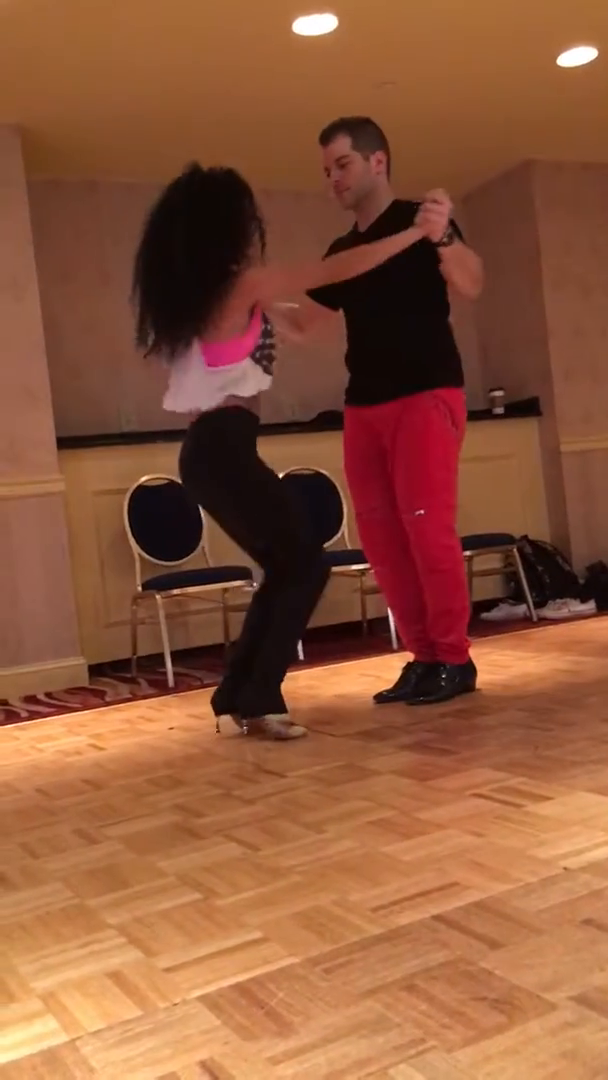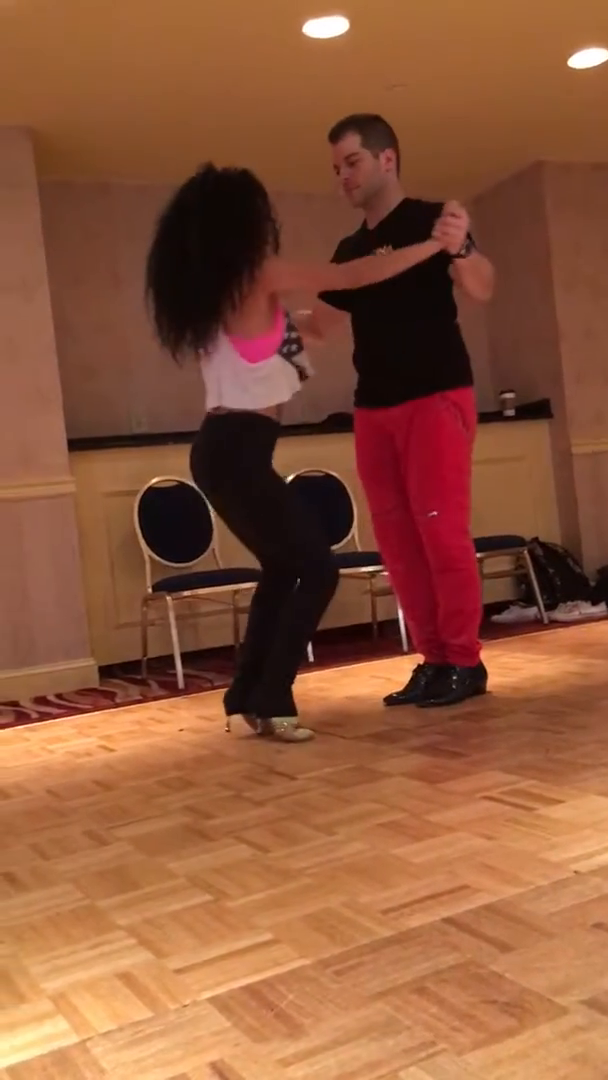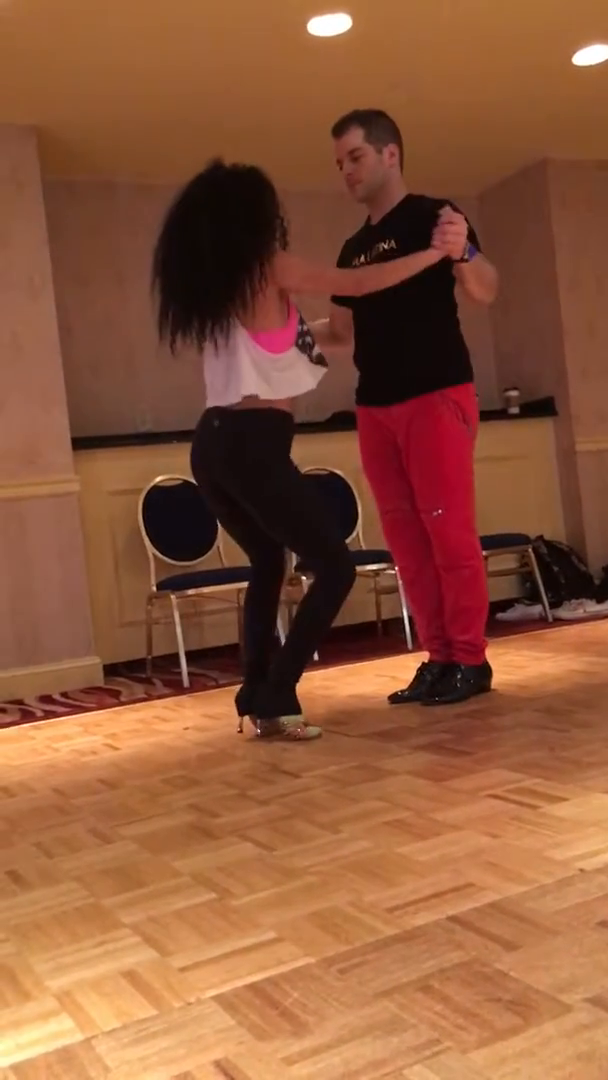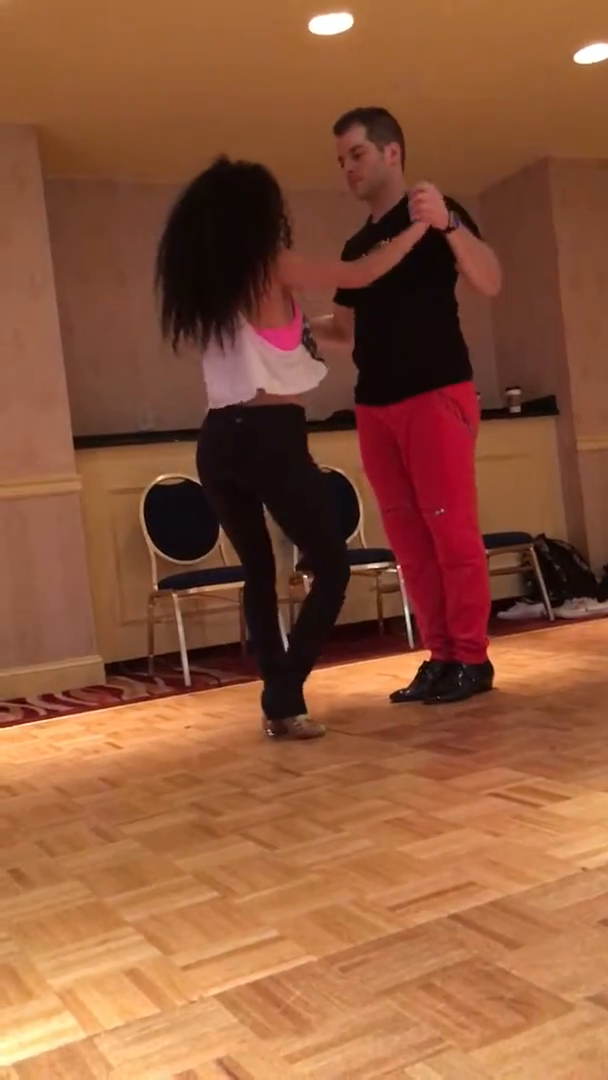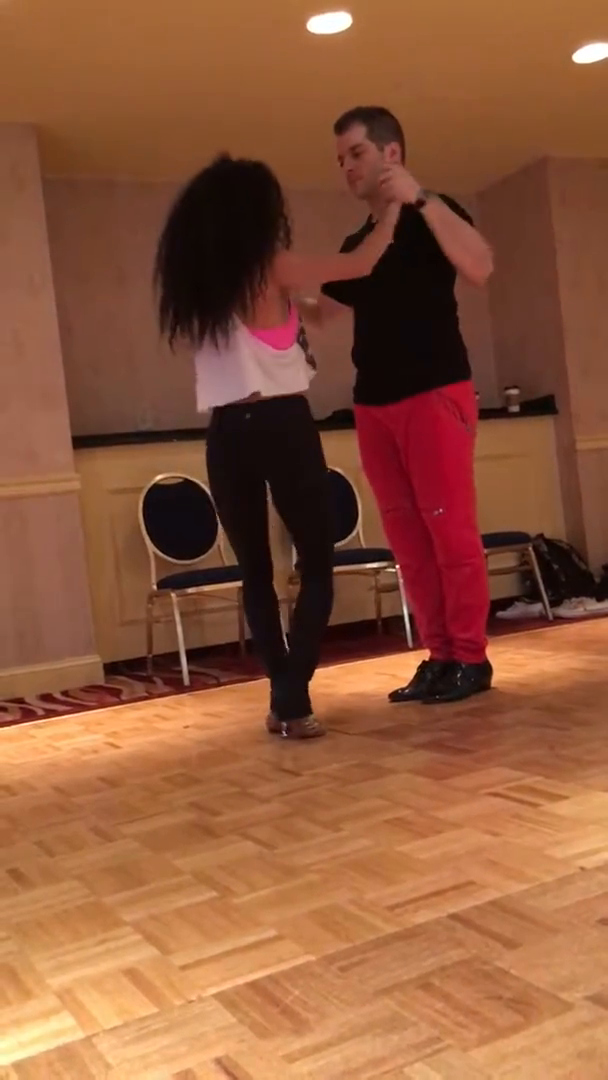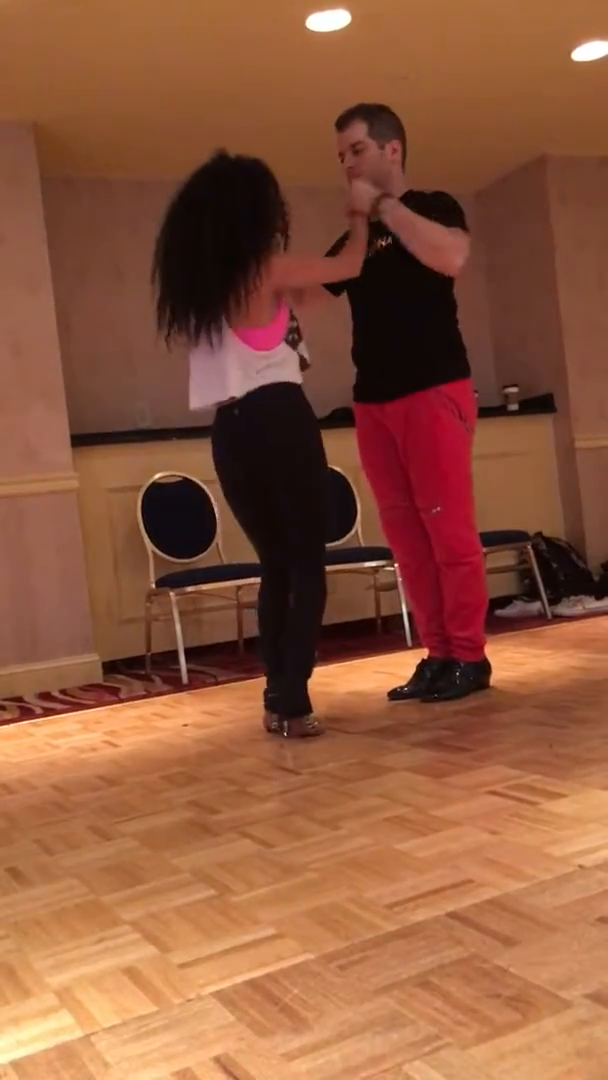
dt=0.2s
person 1, frame 1
left shoulder: (426, 220)
right shoulder: (344, 250)
left elbow: (471, 283)
right elbow: (305, 316)
left wrist: (442, 238)
left hip: (426, 397)
right hip: (363, 407)
left knee: (427, 528)
right knee: (379, 536)
left ankle: (454, 659)
right ankle: (422, 657)
person 1, frame 2
left shoulder: (429, 220)
right shoulder: (349, 251)
left elbow: (483, 289)
right elbow: (318, 322)
left wrist: (461, 249)
left hip: (436, 398)
right hip: (373, 408)
left knee: (442, 529)
right knee: (396, 537)
left ankle: (465, 661)
right ankle: (434, 659)
person 1, frame 3
left shoulder: (431, 216)
right shoulder: (354, 248)
left elbow: (485, 292)
right elbow: (340, 328)
left wrist: (462, 253)
left hip: (437, 396)
right hip: (375, 406)
left knee: (448, 528)
right knee: (404, 536)
left ankle: (470, 660)
right ankle: (439, 657)
person 1, frame 4
left shoulder: (434, 210)
right shoulder: (356, 246)
left elbow: (490, 282)
left wrist: (451, 227)
left hip: (437, 394)
right hip: (375, 404)
left knee: (450, 527)
right knee: (406, 534)
left ankle: (472, 659)
right ankle: (441, 656)
person 1, frame 5
left shoulder: (429, 212)
right shoulder: (354, 244)
left elbow: (480, 267)
right elbow: (326, 312)
left wrist: (422, 199)
left hip: (435, 394)
right hip: (373, 404)
left knee: (449, 527)
right knee: (406, 535)
left ankle: (471, 658)
right ankle: (440, 655)
person 1, frame 6
left shoulder: (432, 209)
right shoulder: (352, 240)
left elbow: (452, 258)
left wrist: (382, 203)
left hip: (434, 392)
right hip: (374, 400)
left knee: (447, 525)
right knee: (404, 533)
left ankle: (468, 656)
right ankle: (438, 654)
person 2, frame 1
left shoulder: (186, 291)
right shoulder: (242, 282)
right elbow: (340, 269)
right wrist: (419, 231)
left hip: (201, 450)
right hip: (226, 446)
left knee: (280, 569)
right knee: (307, 566)
left ankle: (237, 693)
right ankle: (261, 697)
person 2, frame 2
left shoulder: (203, 288)
right shoulder: (259, 275)
right elbow: (357, 277)
right wrist: (435, 244)
left hip: (216, 447)
right hip: (240, 449)
left knee: (282, 567)
right knee: (318, 569)
left ankle: (249, 692)
right ankle: (270, 699)
person 2, frame 3
left shoulder: (206, 284)
right shoulder: (270, 270)
right elbow: (360, 284)
right wrist: (438, 252)
left hip: (212, 444)
right hip: (255, 443)
left knee: (268, 564)
right knee: (335, 567)
left ankle: (258, 693)
right ankle: (275, 696)
person 2, frame 4
left shoulder: (203, 283)
right shoulder: (273, 268)
right elbow: (361, 274)
right wrist: (421, 227)
left hip: (218, 440)
right hip: (271, 436)
left knee: (258, 568)
right knee: (331, 567)
left ankle: (277, 693)
right ankle: (285, 695)
person 2, frame 5
left shoulder: (199, 281)
right shoulder: (271, 267)
right elbow: (358, 265)
right wrist: (394, 210)
left hip: (227, 433)
right hip: (281, 426)
left knee: (255, 569)
right knee: (316, 566)
left ankle: (283, 693)
right ankle: (293, 699)
person 2, frame 6
left shoulder: (197, 277)
right shoulder: (266, 266)
right elbow: (348, 267)
right wrist: (361, 217)
left hip: (231, 431)
right hip: (280, 418)
left knee: (277, 566)
right knee: (306, 562)
left ankle: (278, 694)
right ankle: (292, 700)
